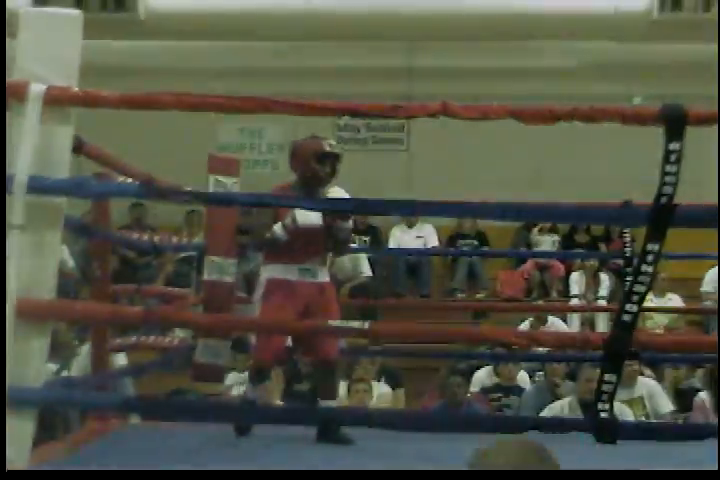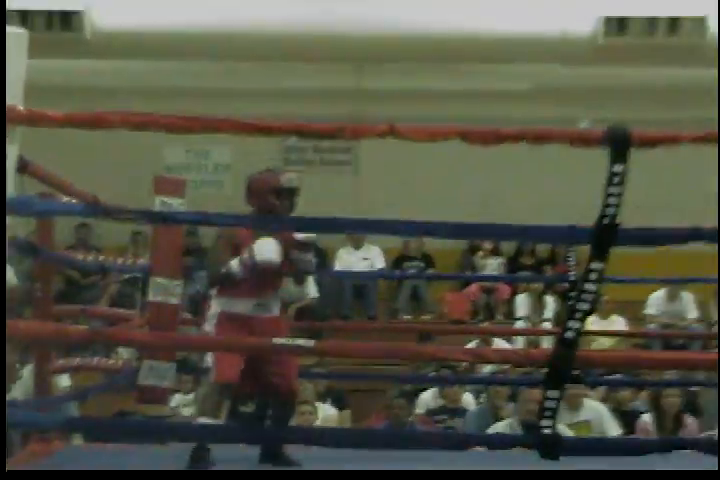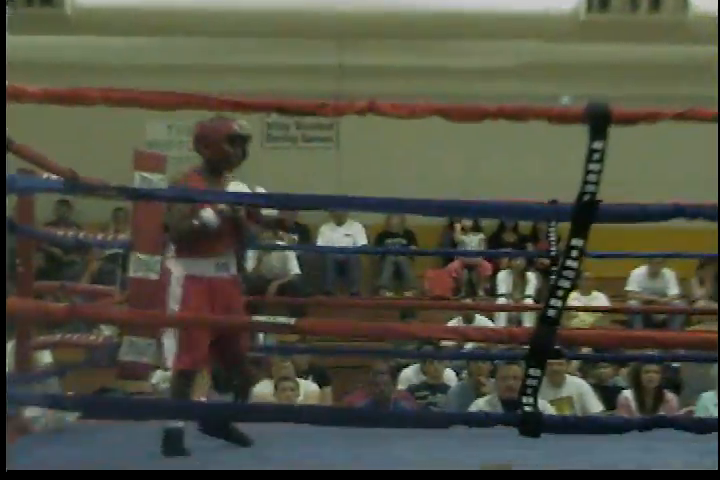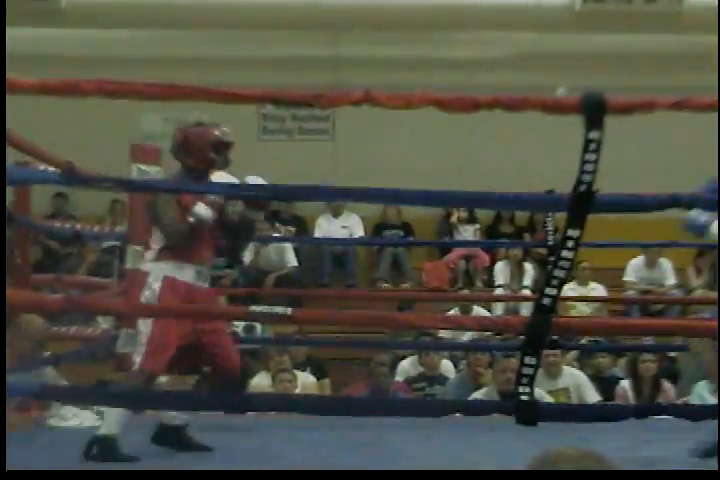
dt=0.3s
person 1, frame 1
left shoulder: (331, 200)
right shoulder: (277, 197)
left elbow: (341, 247)
right elbow: (257, 242)
left wrist: (342, 220)
right wrist: (286, 226)
left hip: (318, 284)
right hip: (279, 283)
left knee: (328, 355)
right knee: (267, 354)
left ankle: (328, 422)
right ankle: (251, 404)
person 1, frame 2
left shoulder: (286, 236)
right shoulder: (233, 232)
right elbow: (214, 278)
left wrist: (304, 254)
right wrist: (244, 264)
left hip: (269, 318)
right hip: (230, 316)
left knee: (286, 388)
right knee: (222, 380)
left ankle: (272, 447)
right ankle: (201, 449)
person 1, frame 3
left shoulder: (230, 186)
right shoulder: (185, 185)
right elbow: (177, 235)
left wrist: (249, 218)
right wrist: (215, 213)
left hip: (225, 278)
right hip: (190, 279)
left knee: (236, 356)
right knee: (189, 360)
left ankle: (215, 418)
right ankle: (173, 431)
person 1, frame 4
left shoulder: (214, 192)
right shoulder: (167, 192)
right elbow: (175, 237)
right wrist: (207, 208)
left hip: (199, 290)
right hip: (164, 284)
left knee: (230, 369)
right knee: (148, 366)
left ankle: (171, 426)
right ankle: (103, 440)
